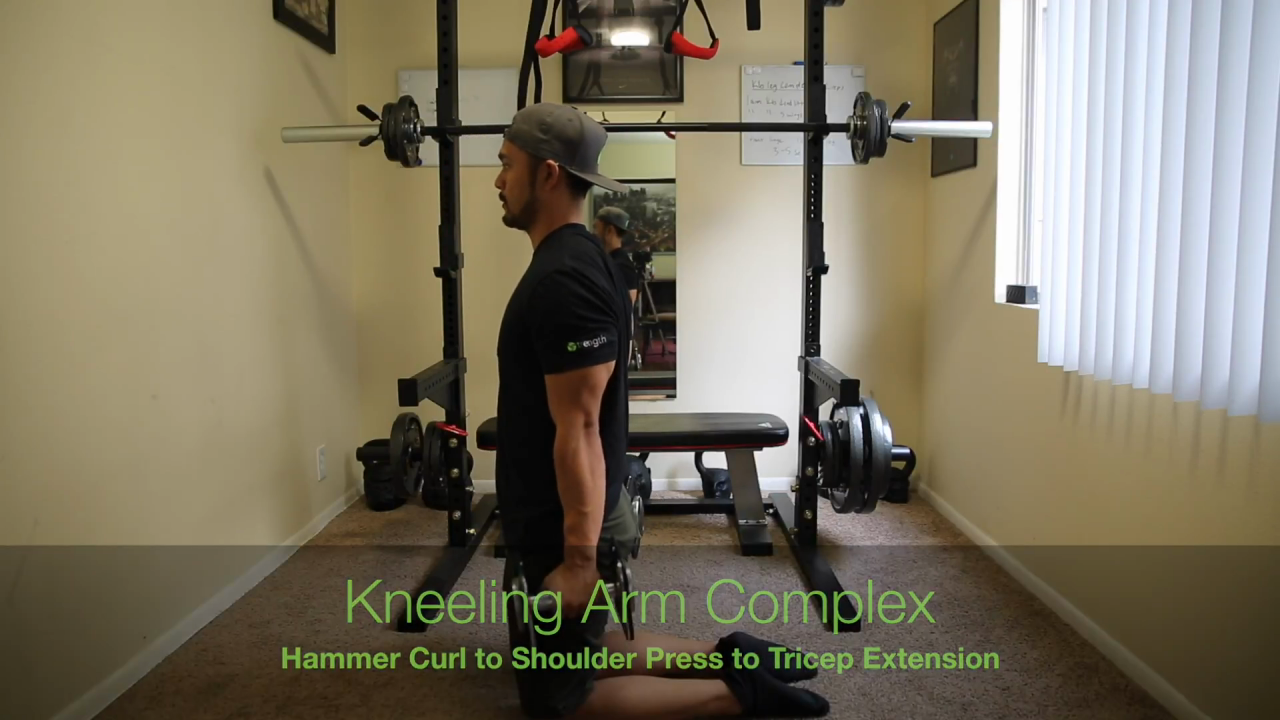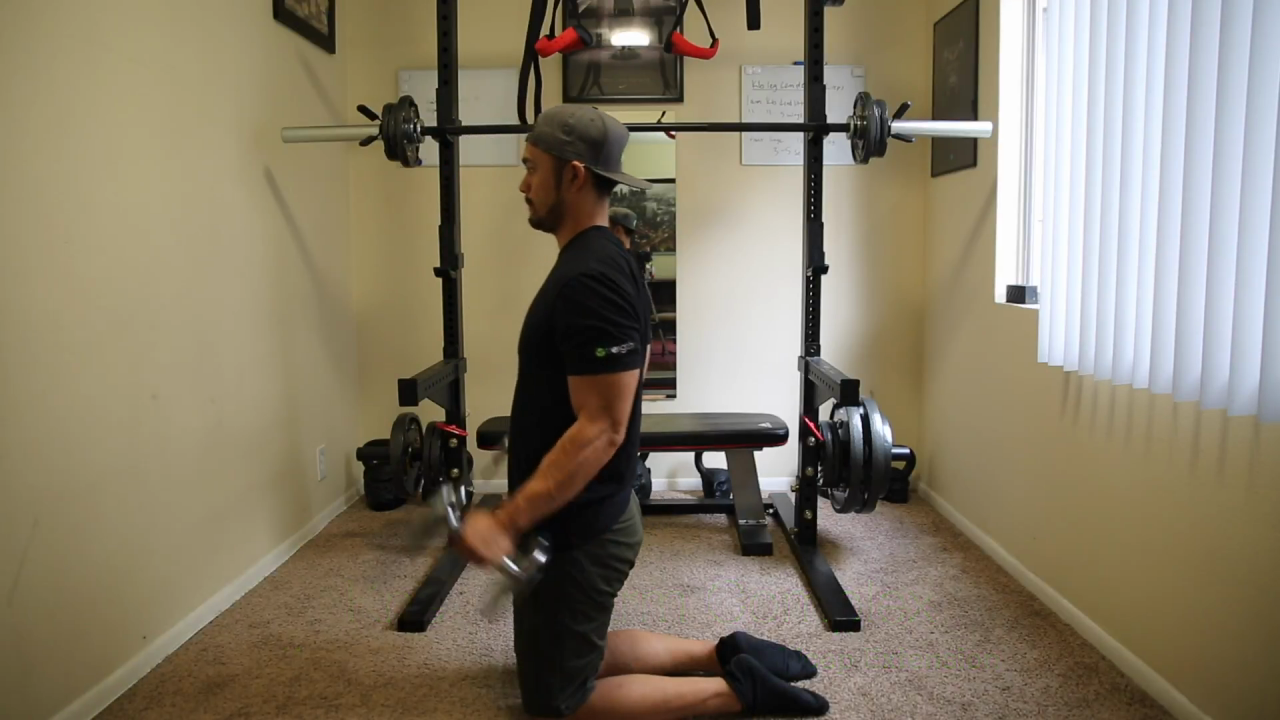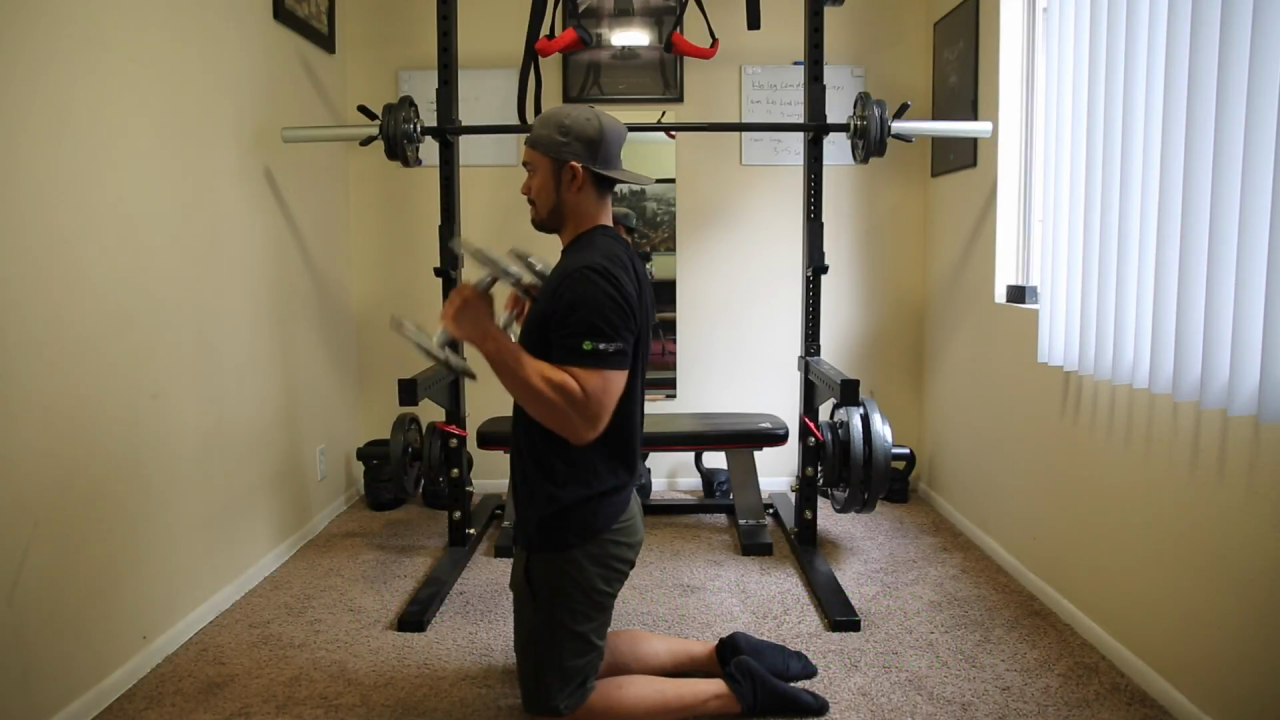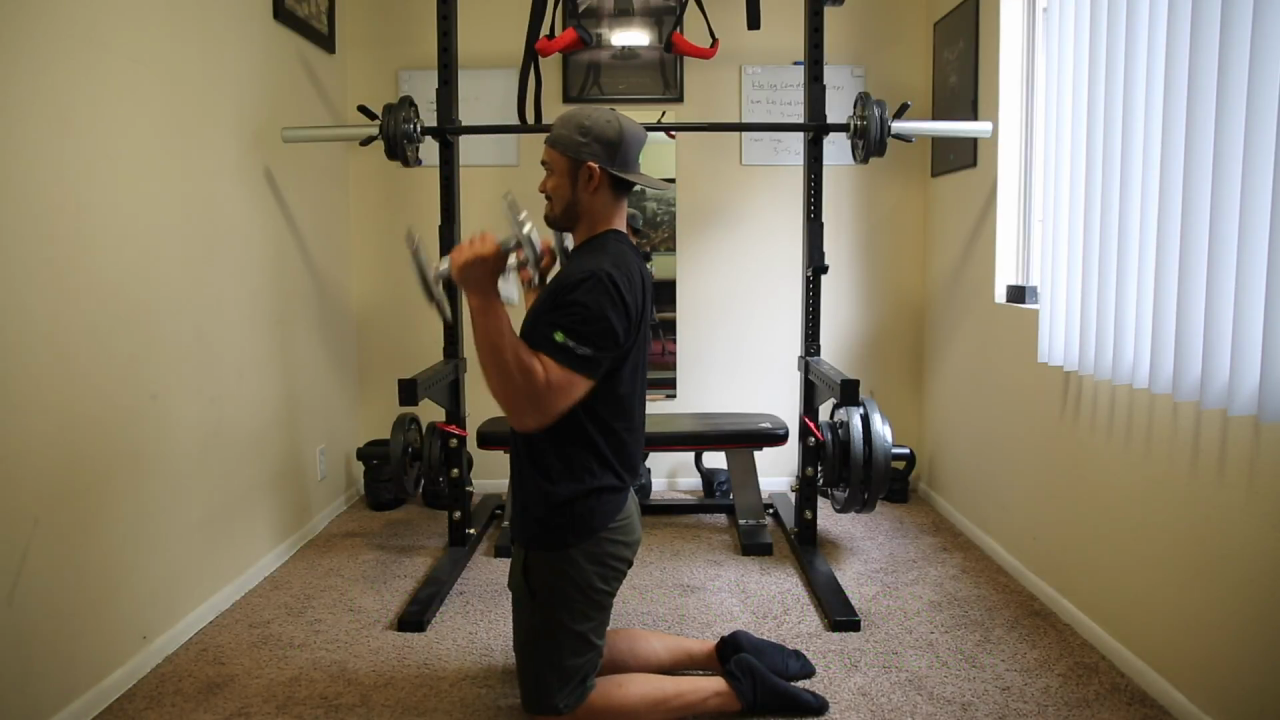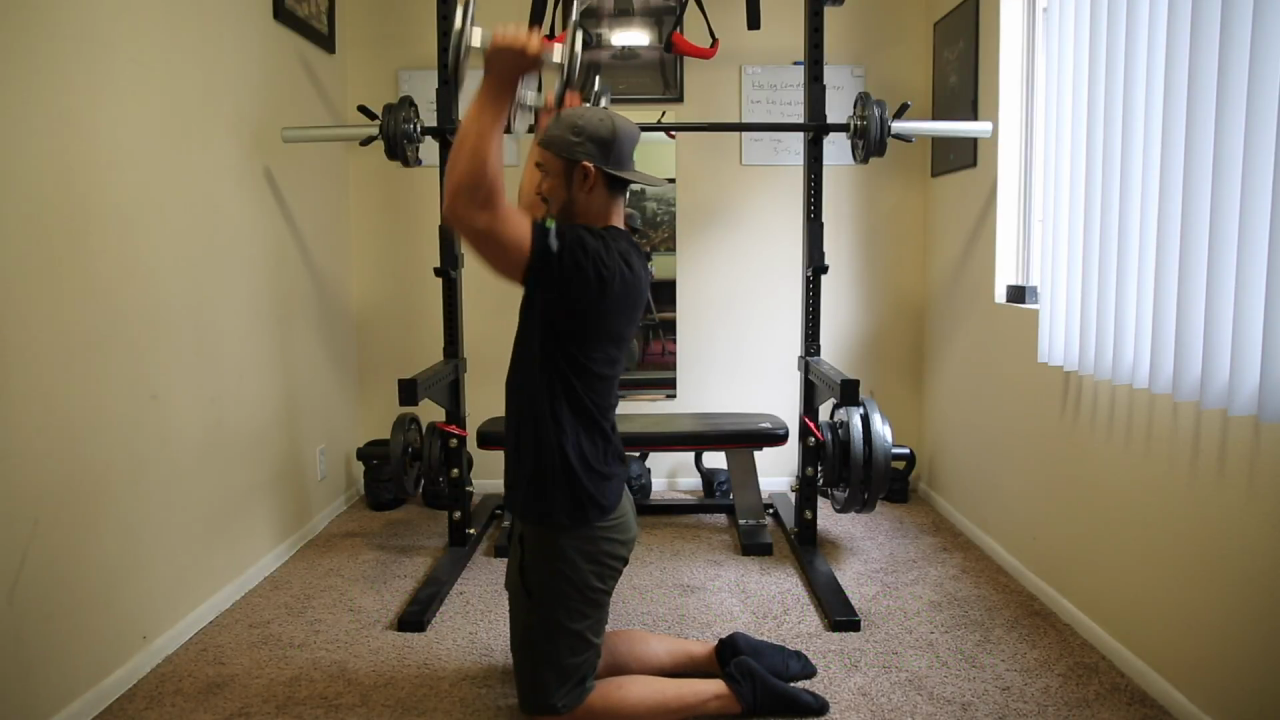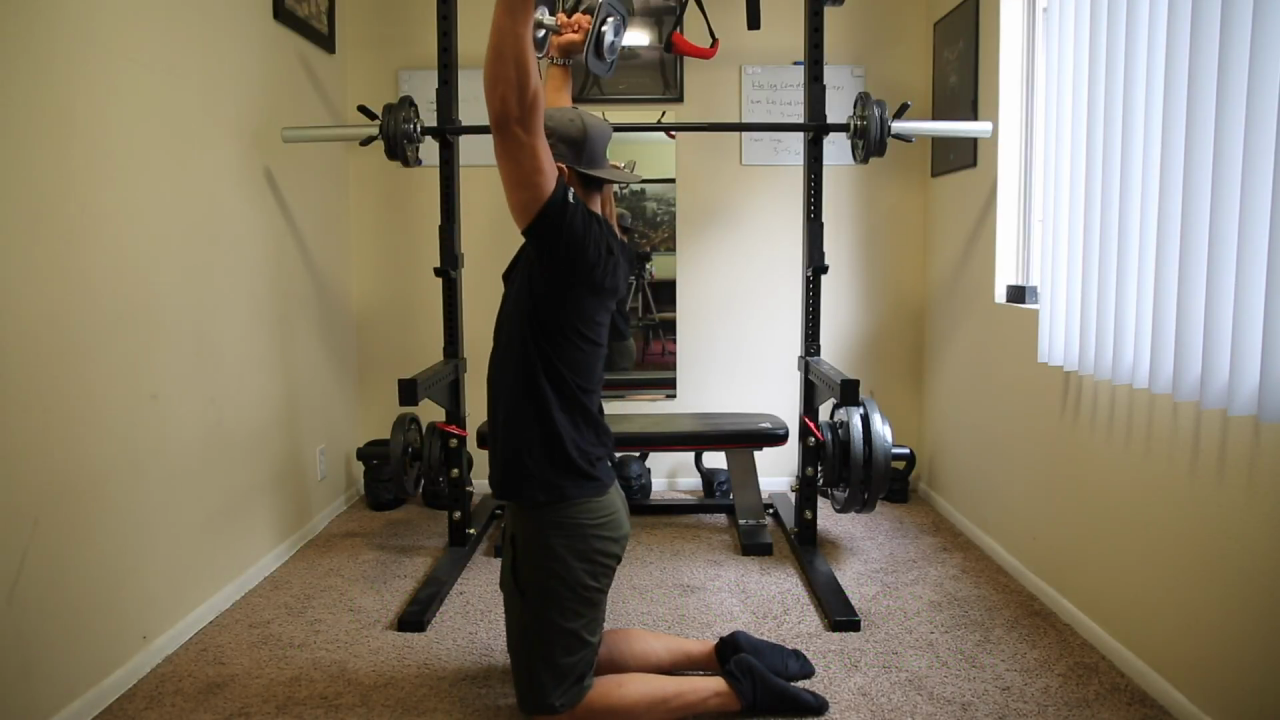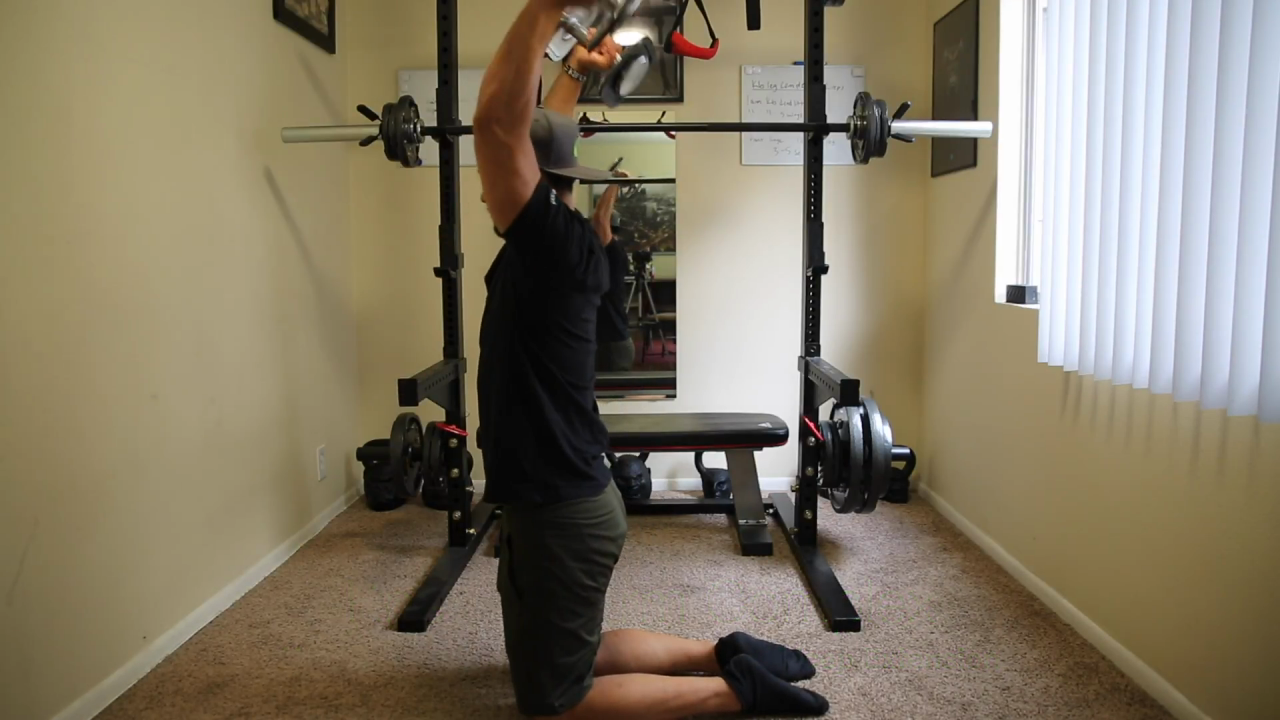
dt=0.4s
person 1, frame 1
left shoulder: (562, 280)
right shoulder: (575, 261)
left elbow: (579, 427)
left wrist: (578, 559)
left hip: (563, 529)
right hip: (561, 519)
right knee: (577, 651)
right ankle: (725, 656)
person 1, frame 2
left shoulder: (590, 281)
right shoulder: (595, 263)
left elbow: (602, 429)
left wrist: (507, 524)
left hip: (577, 527)
right hip: (584, 516)
right knee: (577, 652)
right ankle: (724, 653)
person 1, frame 3
left shoulder: (591, 276)
right shoulder: (599, 260)
left elbow: (583, 415)
left wrist: (486, 334)
right wrist: (533, 320)
left hip: (576, 526)
right hip: (583, 512)
right knee: (576, 654)
right ankle: (724, 655)
person 1, frame 4
left shoulder: (596, 282)
right shoulder: (607, 263)
left elbow: (527, 407)
left wrist: (483, 296)
right wrist: (536, 280)
left hip: (574, 525)
right hip: (585, 509)
right knee: (575, 651)
right ankle: (726, 653)
person 1, frame 5
left shoulder: (587, 263)
right shoulder: (604, 252)
left elbow: (467, 208)
right elbow: (514, 207)
left wrist: (495, 82)
right wrist: (552, 123)
left hip: (571, 519)
right hip: (582, 503)
right knee: (574, 650)
right ankle: (725, 654)
person 1, frame 6
left shoulder: (572, 241)
right shoulder: (581, 245)
left elbow: (513, 117)
right elbow: (541, 127)
right wrist: (561, 60)
left hip: (562, 513)
right hip: (574, 499)
right knee: (571, 654)
right ankle: (727, 653)
person 1, frame 7
left shoulder: (552, 242)
right shoulder: (562, 242)
left elbow: (496, 121)
right elbow: (527, 135)
right wrist: (573, 72)
left hip: (559, 512)
right hip: (571, 497)
right knee: (570, 654)
right ankle: (725, 653)
